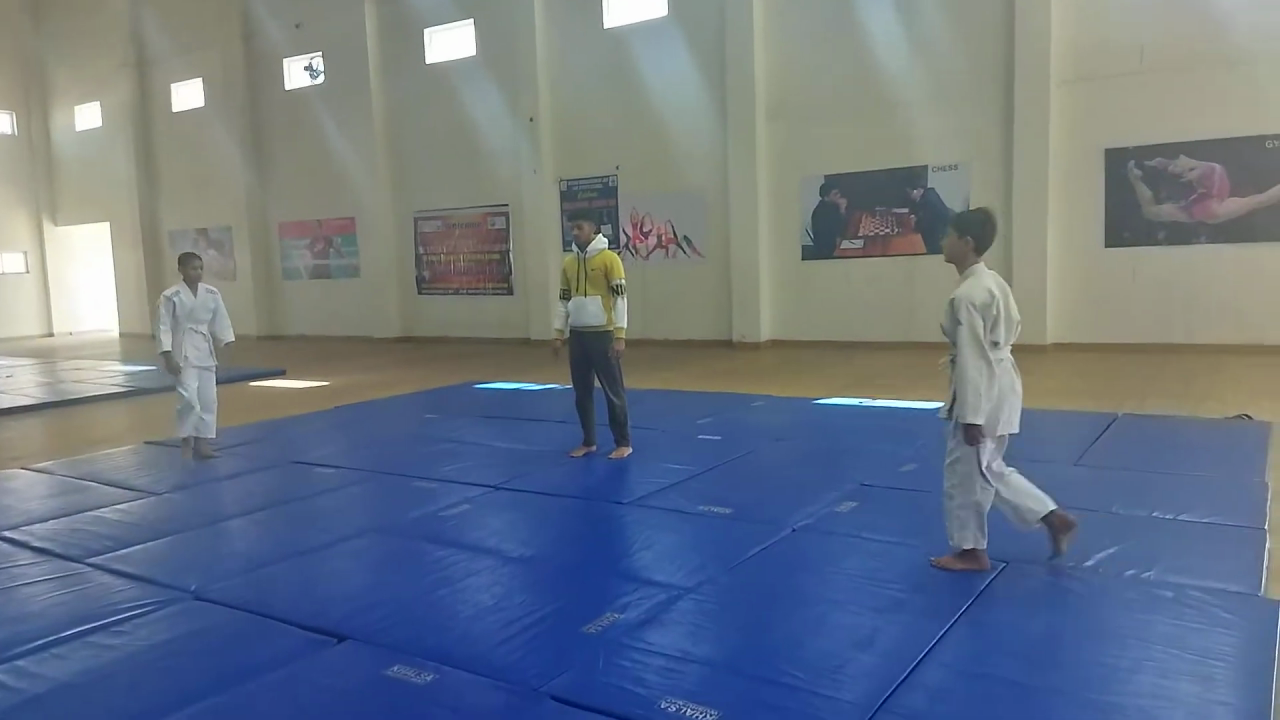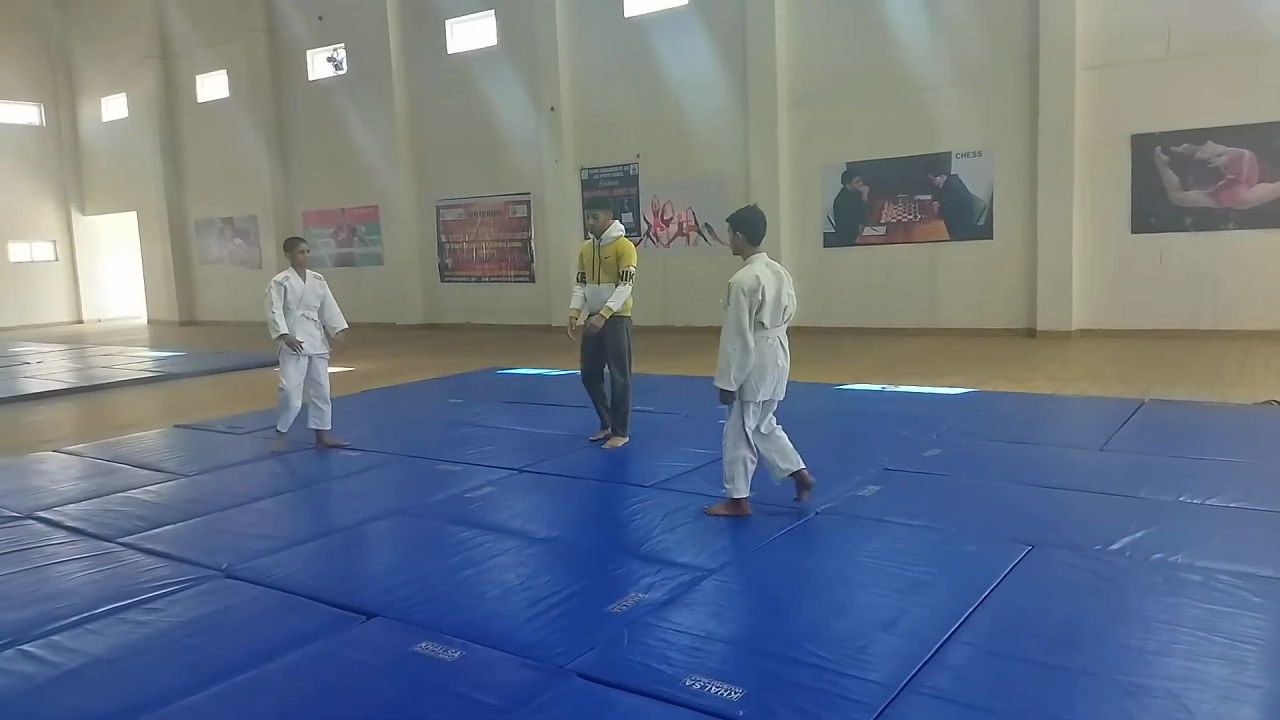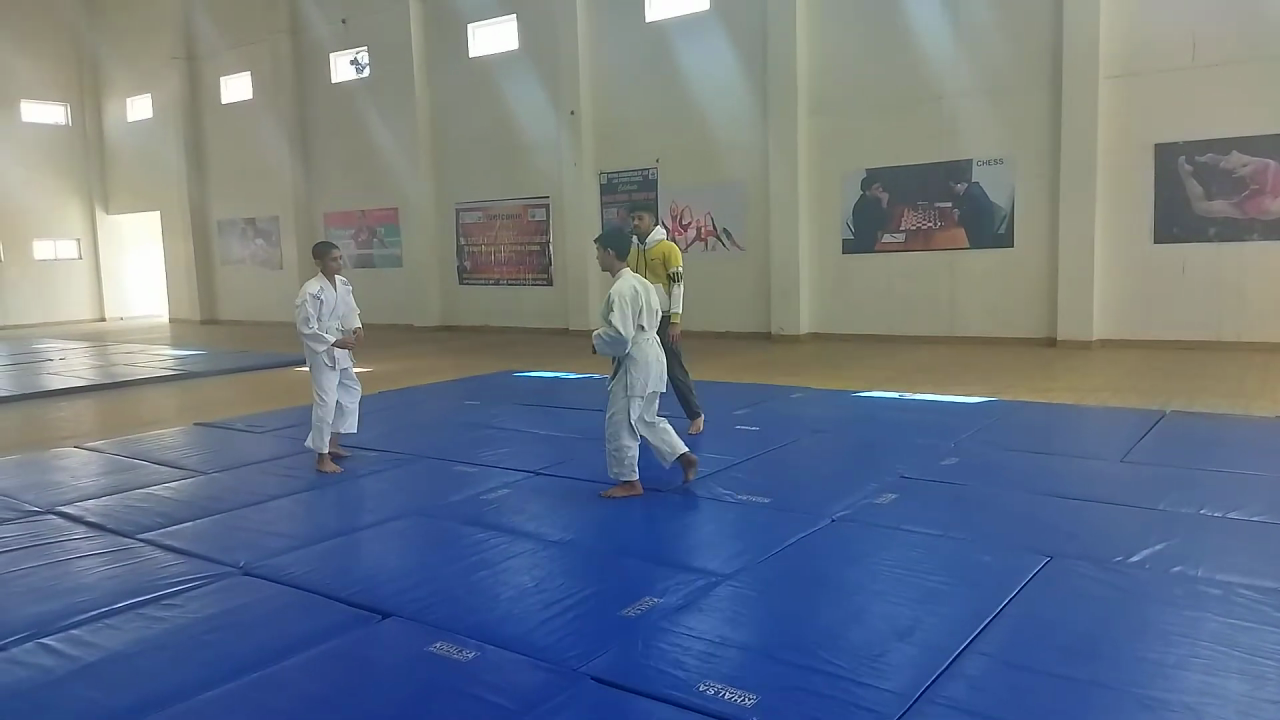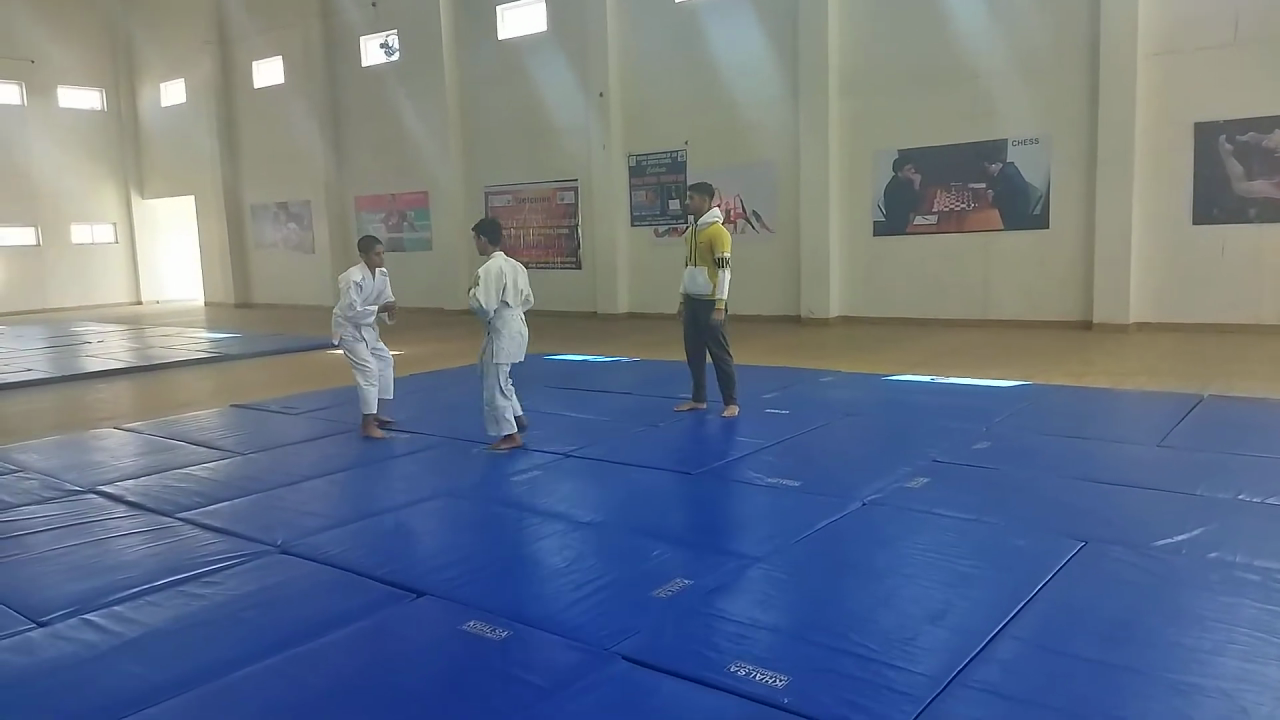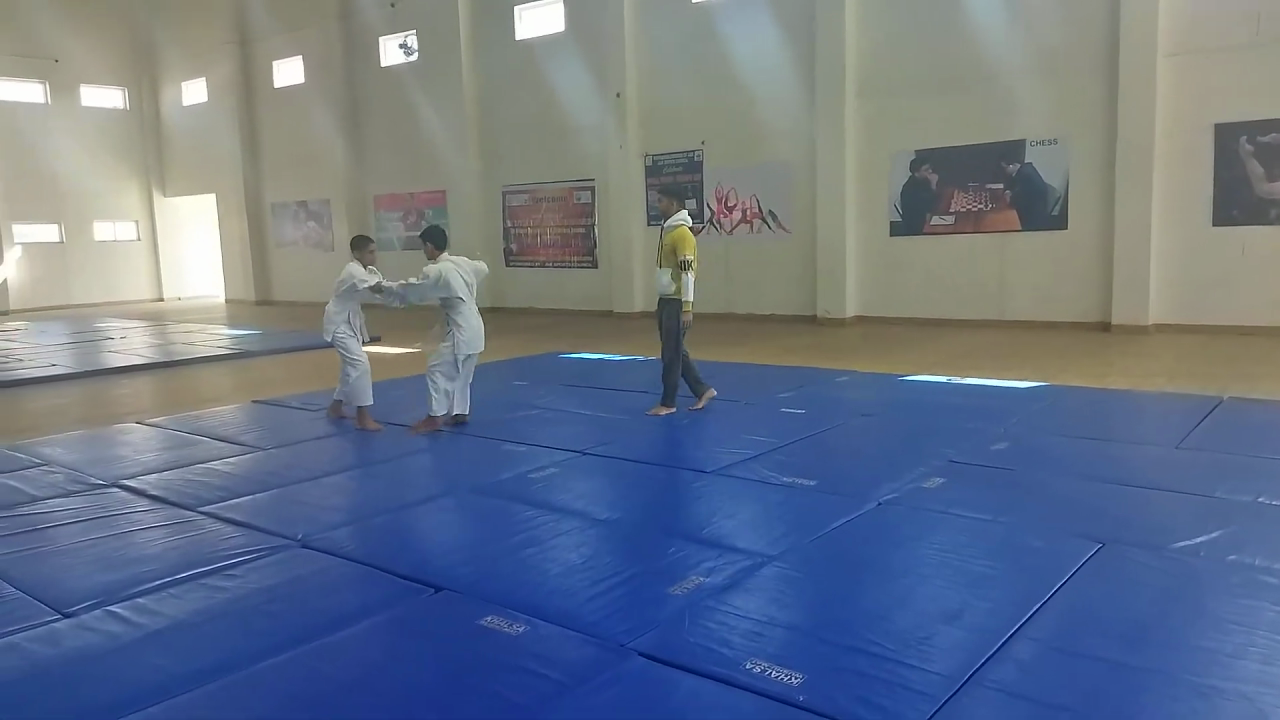
dt=1s
person 1, frame 1
left shoulder: (968, 294)
right shoulder: (992, 283)
left elbow: (972, 357)
left wrist: (971, 416)
left hip: (982, 390)
right hip: (1000, 385)
left knee: (965, 471)
right knee: (987, 468)
left ankle: (970, 550)
right ankle: (1053, 517)
person 1, frame 2
left shoulder: (743, 280)
right shoulder: (779, 272)
left elbow: (737, 335)
left wrist: (727, 381)
left hip: (754, 364)
right hip: (776, 357)
left knee: (740, 432)
right knee: (763, 426)
left ankle: (737, 499)
right ankle: (798, 473)
person 1, frame 3
left shoulder: (620, 289)
right shoulder: (642, 282)
left elbow: (620, 336)
left wrist: (598, 340)
left hip: (635, 363)
right hip: (651, 357)
left knee: (619, 421)
right knee: (646, 419)
left ankle: (629, 480)
right ankle: (683, 457)
person 1, frame 4
left shoulder: (488, 270)
right shoulder: (515, 266)
left elbow: (483, 307)
right elbow: (527, 300)
left wrist: (473, 293)
left hip: (502, 334)
right hip: (517, 327)
left knee: (494, 386)
right knee: (498, 381)
left ankle: (510, 434)
right ankle: (517, 418)
person 1, frame 5
left shoulder: (435, 271)
right shoulder: (461, 262)
left elbow: (412, 291)
right elbow: (482, 268)
left hip: (461, 328)
right hip: (472, 325)
left knee: (438, 370)
right knee: (460, 373)
left ankle: (435, 417)
right ankle: (460, 413)
person 2, frame 1
left shoulder: (609, 259)
right shoulder: (568, 263)
left elbow: (620, 298)
right elbow: (564, 301)
left wrist: (619, 335)
right wrist: (558, 334)
left hip: (601, 334)
right hip: (577, 335)
left knee: (612, 390)
right knee: (582, 391)
left ankle: (623, 443)
right ankle: (589, 441)
person 2, frame 2
left shoulder: (624, 246)
right shoulder: (585, 249)
left elbow: (625, 286)
right elbow: (580, 284)
left wrist: (603, 315)
right wrist: (575, 314)
left hip: (616, 320)
right hip: (594, 320)
left knee: (619, 378)
right knee: (589, 375)
left ankle: (620, 432)
right ankle: (606, 424)
person 2, frame 3
left shoulder: (668, 248)
right shoulder: (630, 253)
left elbow: (678, 285)
left wrist: (675, 321)
left hip: (665, 319)
left knee: (675, 370)
left ankle: (695, 415)
person 2, frame 4
left shoulder: (718, 231)
right shoulder: (691, 231)
left elbow: (724, 271)
left wrist: (720, 306)
right wrist: (682, 299)
left hip: (710, 303)
right hip: (692, 301)
left knee: (720, 354)
right knee: (693, 353)
left ankle: (731, 402)
right ankle: (699, 399)
person 2, frame 5
left shoulder: (682, 234)
right shoulder: (666, 231)
left elbow: (687, 273)
left wrist: (687, 308)
left hip: (677, 302)
right hip: (665, 300)
left knee: (671, 354)
right knee: (676, 351)
left ankle: (668, 403)
right ankle: (703, 390)
person 3, frame 1
left shoulder: (212, 293)
right shoulder: (170, 296)
left elbow: (221, 321)
right elbow: (163, 327)
left wrist: (227, 342)
right wrist: (167, 356)
left hip: (205, 353)
right hip: (182, 353)
left knee: (208, 400)
right knee: (189, 400)
left ankle: (201, 443)
right ankle: (186, 439)
person 3, frame 2
left shoulder: (318, 280)
right shoulder: (280, 282)
left elbow: (329, 308)
right elbow: (274, 313)
left wrist: (338, 331)
right wrist: (285, 337)
left hip: (317, 340)
right hip: (294, 341)
left knee: (321, 388)
right knee: (290, 389)
left ankle: (322, 434)
right ankle: (281, 432)
person 3, frame 3
left shoulder: (343, 284)
right shoulder: (311, 292)
left elbow: (350, 312)
right elbow: (305, 328)
left wrist: (356, 329)
right wrist: (334, 343)
left hip: (339, 349)
right hip: (321, 352)
left knee: (351, 392)
right knee: (325, 401)
left ankle: (332, 443)
right ankle: (322, 457)
person 3, frame 4
left shoulder: (382, 274)
right shoulder: (353, 278)
left elbow: (386, 298)
right elbow: (351, 312)
left wrist: (389, 310)
right wrist: (379, 309)
left hip: (366, 327)
right hip: (347, 329)
left knee: (385, 361)
right knee: (368, 370)
left ankle: (375, 412)
right ankle: (368, 423)
person 3, frame 5
left shoulder: (367, 270)
right shoulder: (353, 272)
left elbow: (381, 285)
right elbow: (374, 287)
left hip: (349, 323)
right hip: (339, 325)
left knee: (352, 366)
right knee: (359, 364)
left ankle: (336, 406)
right ankle: (363, 416)
